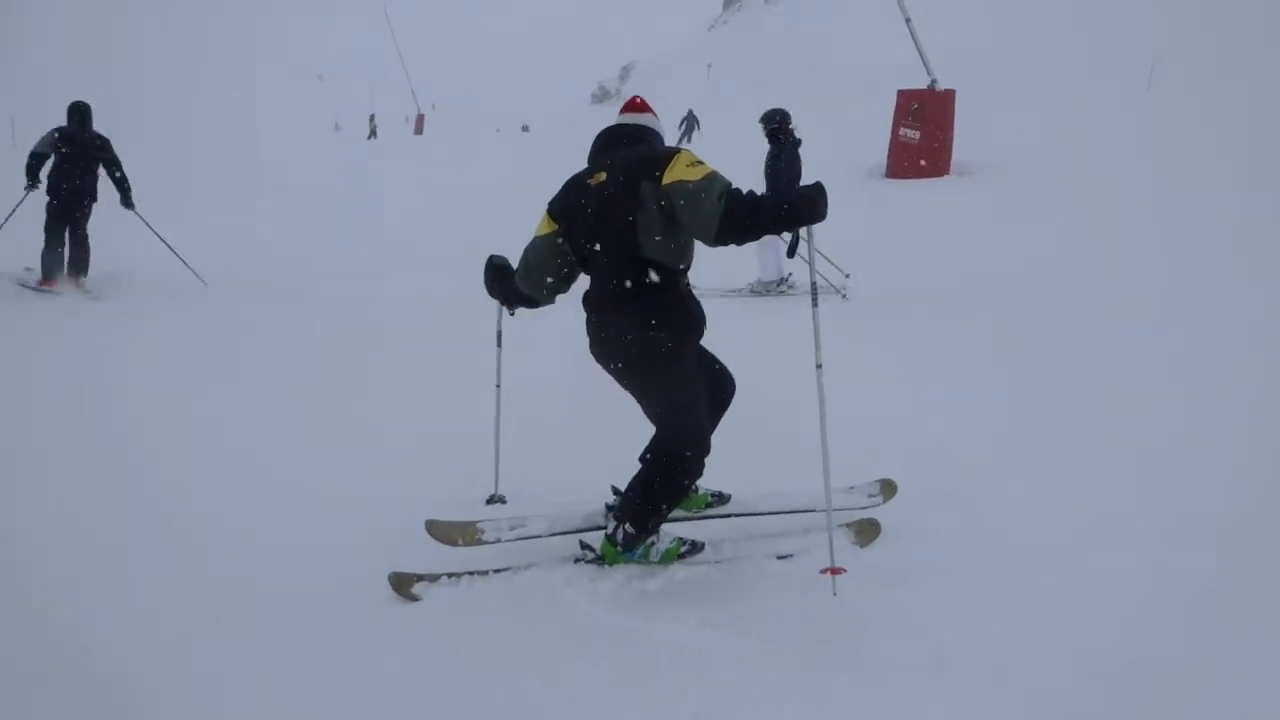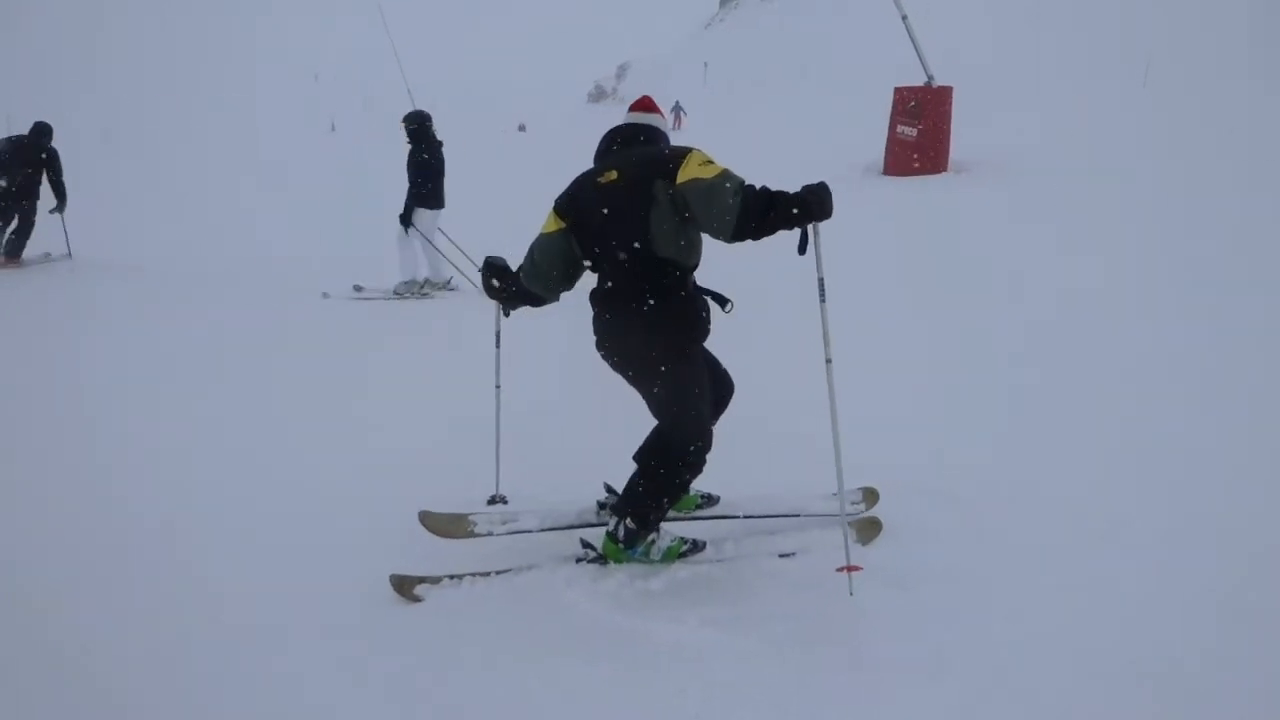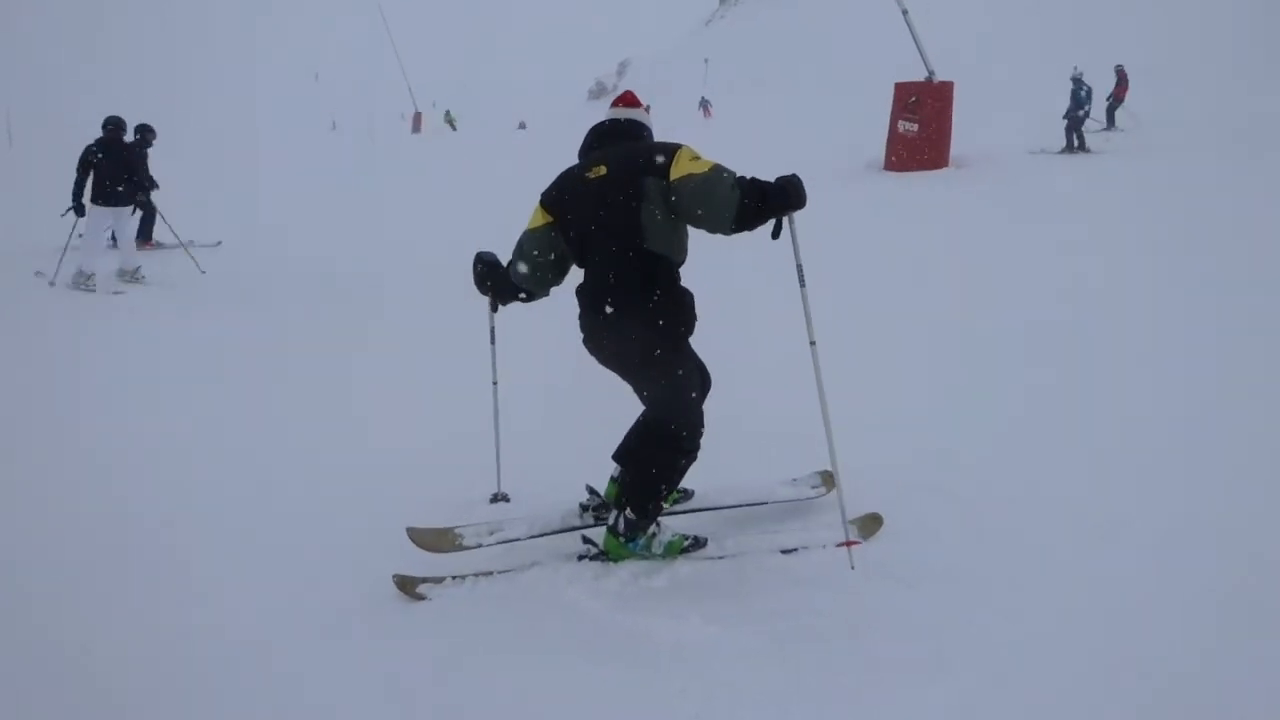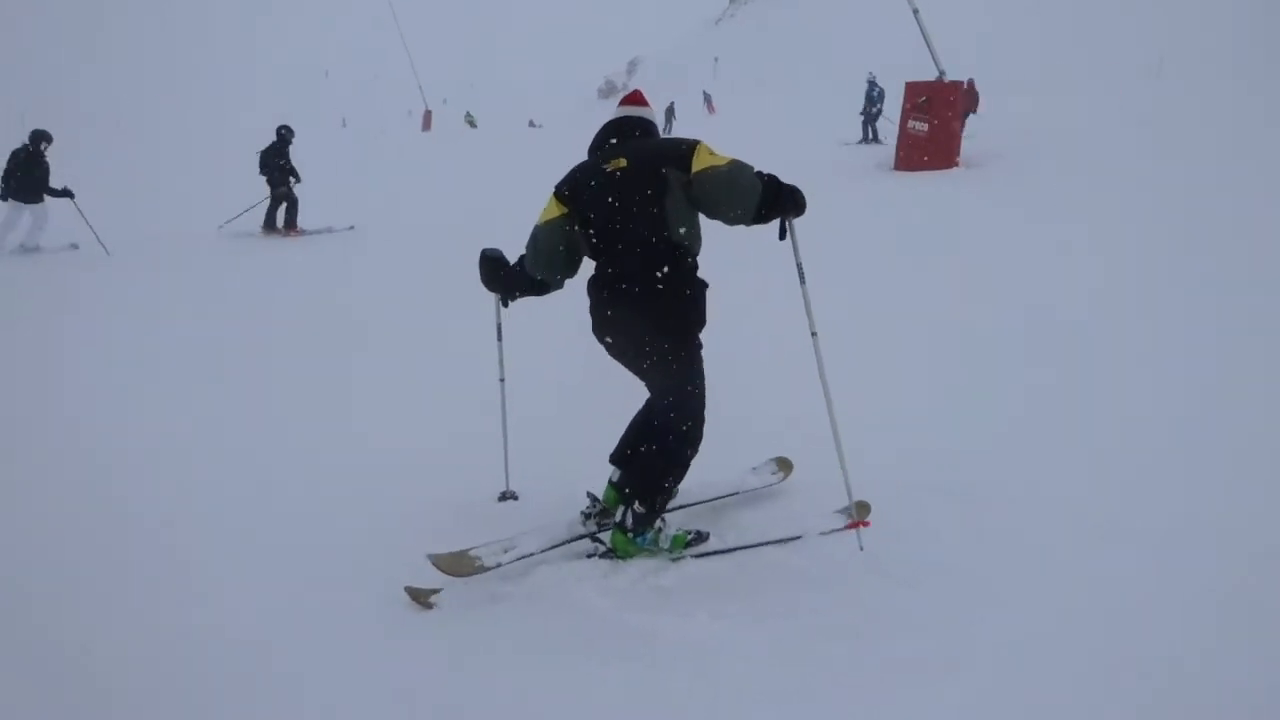
dt=0.7s
person 1, frame 1
left shoulder: (574, 191)
right shoulder: (664, 164)
left elbow: (539, 280)
right elbow: (724, 215)
left wrist: (505, 285)
right wrist: (793, 209)
left hip: (608, 332)
right hip: (656, 329)
left knee: (715, 388)
right knee: (687, 439)
left ankle: (669, 488)
right ankle: (628, 535)
person 1, frame 2
left shoulder: (581, 190)
right shoulder: (673, 164)
left elbow: (544, 278)
right elbow: (738, 211)
left wrist: (506, 286)
right wrist: (801, 205)
left hip: (614, 329)
right hip: (663, 327)
left knee: (714, 390)
right knee: (690, 435)
left ankle: (657, 487)
right ankle: (629, 533)
person 1, frame 3
left shoulder: (565, 187)
right shoulder: (661, 161)
left elbow: (532, 272)
right elbow: (729, 205)
left wrist: (497, 283)
right wrist: (781, 195)
left hip: (600, 325)
right hip: (651, 323)
left knee: (690, 386)
right knee: (681, 426)
left ankle: (627, 486)
right ankle: (629, 529)
person 1, frame 4
left shoulder: (577, 182)
right shoulder: (678, 155)
left elbow: (545, 266)
right elbow: (744, 195)
left wrist: (505, 279)
right wrist: (786, 198)
left hip: (611, 318)
right hip: (669, 314)
left knee: (673, 393)
right knee: (683, 417)
left ankle: (620, 490)
right ankle: (636, 525)
